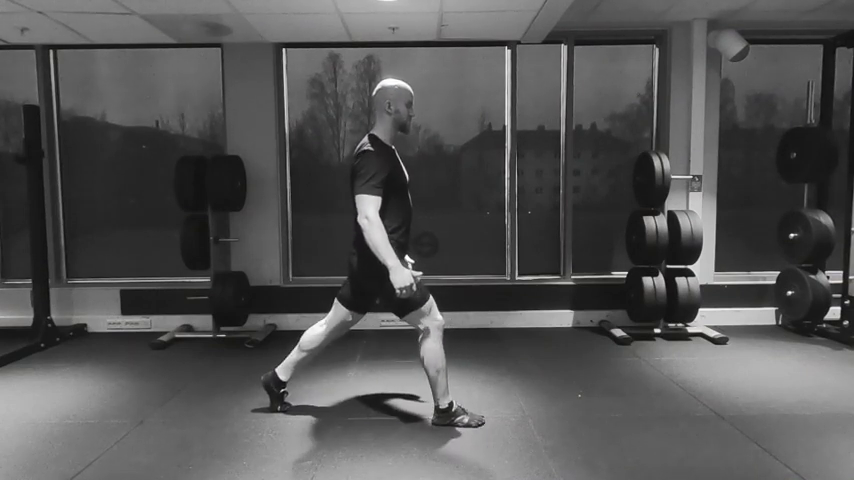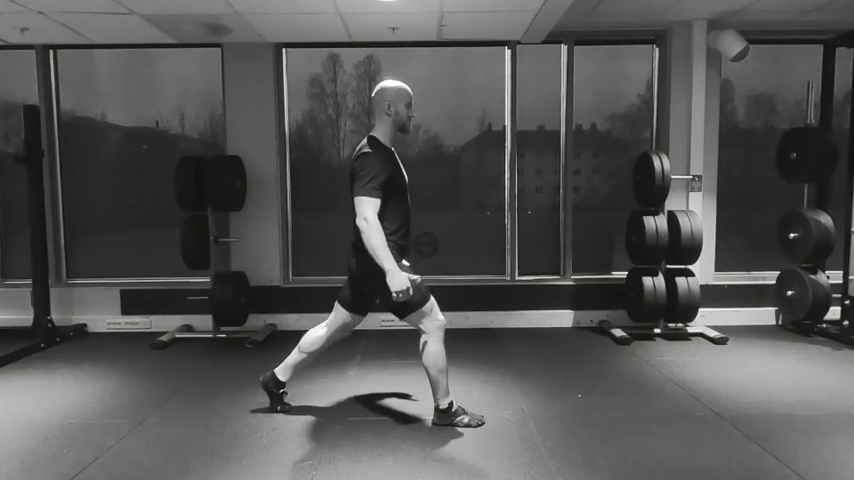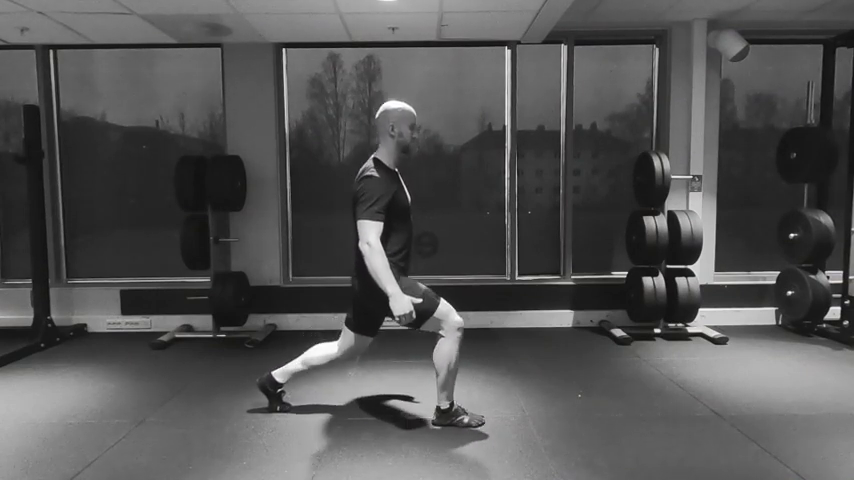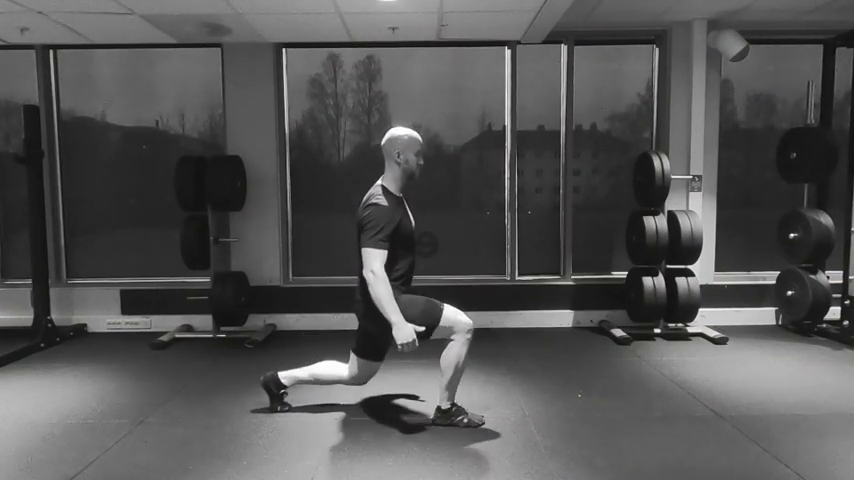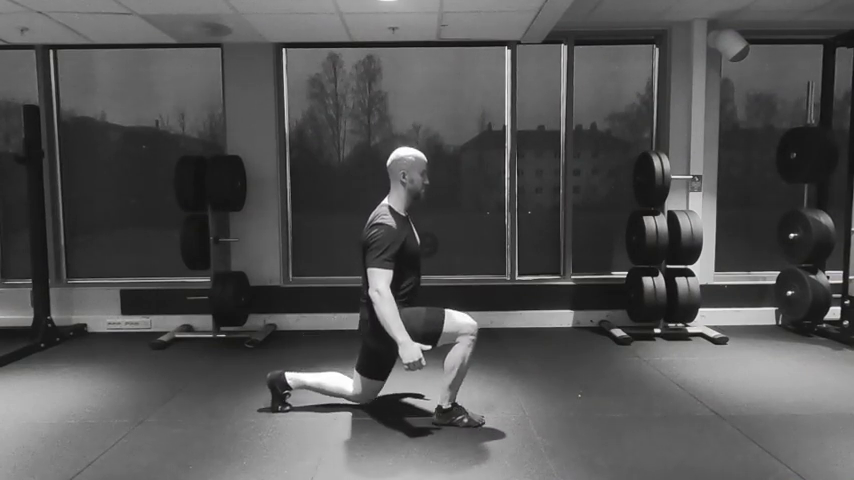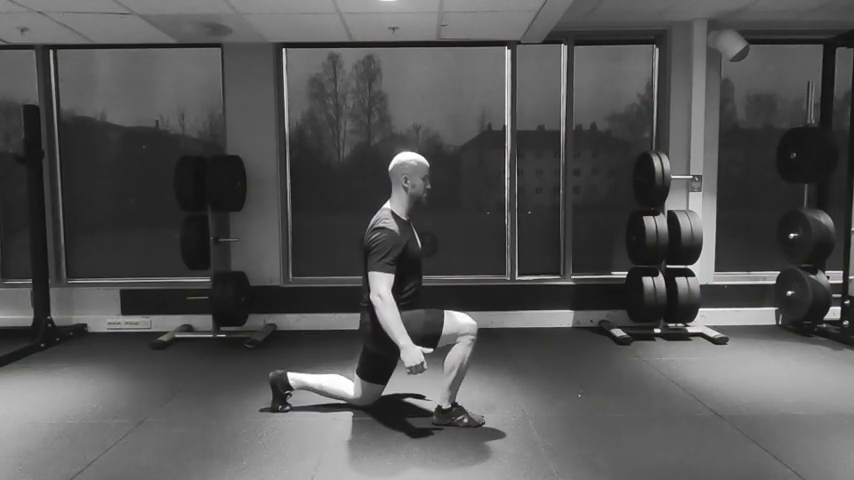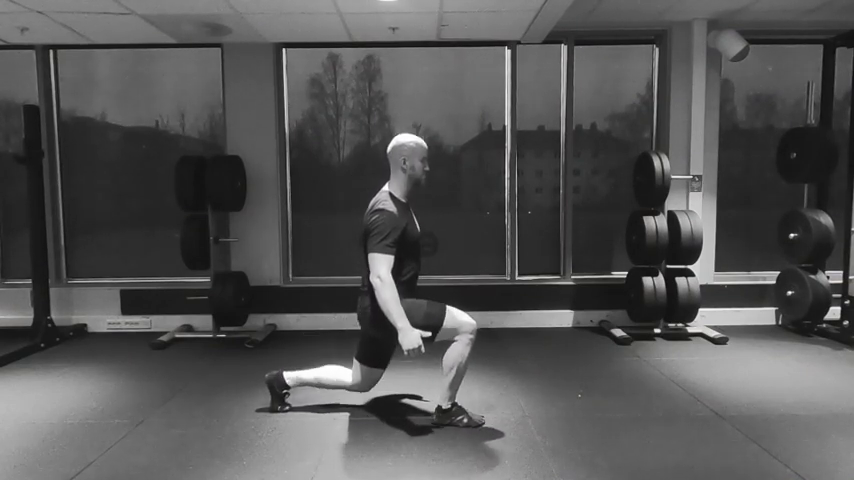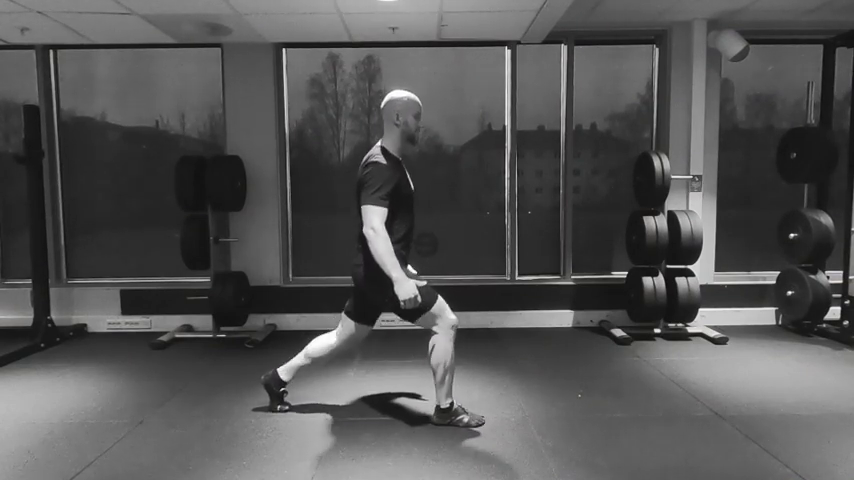
dt=0.4s
person 1, frame 1
left shoulder: (382, 151)
right shoulder: (373, 155)
right elbow: (367, 218)
left wrist: (398, 256)
right wrist: (395, 267)
left hip: (372, 260)
right hip: (379, 262)
left knee: (334, 323)
right knee: (432, 325)
left ankle: (277, 378)
right ankle: (445, 409)
person 1, frame 2
left shoulder: (382, 152)
right shoulder: (372, 157)
right elbow: (365, 219)
left wrist: (395, 260)
right wrist: (393, 270)
left hip: (372, 262)
right hip: (378, 263)
left knee: (335, 326)
right knee: (434, 324)
left ankle: (276, 379)
right ankle: (445, 409)
person 1, frame 3
left shoulder: (386, 172)
right shoulder: (376, 180)
right elbow: (368, 243)
left wrist: (397, 285)
right wrist: (395, 294)
left hip: (378, 280)
right hip: (382, 281)
left knee: (346, 348)
right knee: (452, 325)
left ankle: (274, 379)
right ankle: (446, 410)
person 1, frame 4
left shoulder: (391, 196)
right shoulder: (381, 207)
right elbow: (372, 271)
left wrist: (394, 316)
right wrist: (398, 322)
left hip: (382, 304)
right hip: (384, 304)
left knee: (355, 373)
right knee: (463, 327)
left ankle: (279, 380)
right ankle: (446, 410)
person 1, frame 5
left shoulder: (397, 215)
right shoulder: (386, 227)
right elbow: (378, 291)
right wrist: (404, 342)
left hip: (387, 319)
right hip: (387, 321)
left knee: (360, 392)
right knee: (467, 329)
left ankle: (284, 380)
right ankle: (446, 409)
person 1, frame 6
left shoulder: (398, 220)
right shoulder: (388, 232)
right elbow: (379, 295)
right wrist: (406, 345)
left hip: (388, 323)
right hip: (388, 324)
left knee: (360, 395)
right knee: (467, 328)
left ankle: (286, 380)
right ankle: (446, 409)
person 1, frame 7
left shoulder: (396, 204)
right shoulder: (387, 213)
right elbow: (379, 277)
left wrist: (403, 319)
right wrist: (404, 328)
left hip: (381, 309)
right hip: (387, 308)
left knee: (359, 381)
right knee: (465, 327)
left ankle: (282, 380)
right ankle: (446, 410)
person 1, frame 8
left shoulder: (390, 161)
right shoulder: (380, 167)
right elbow: (372, 229)
left wrist: (401, 267)
right wrist: (399, 279)
left hip: (376, 271)
right hip: (382, 272)
left knee: (345, 336)
right knee: (446, 323)
left ankle: (278, 378)
right ankle: (445, 409)
